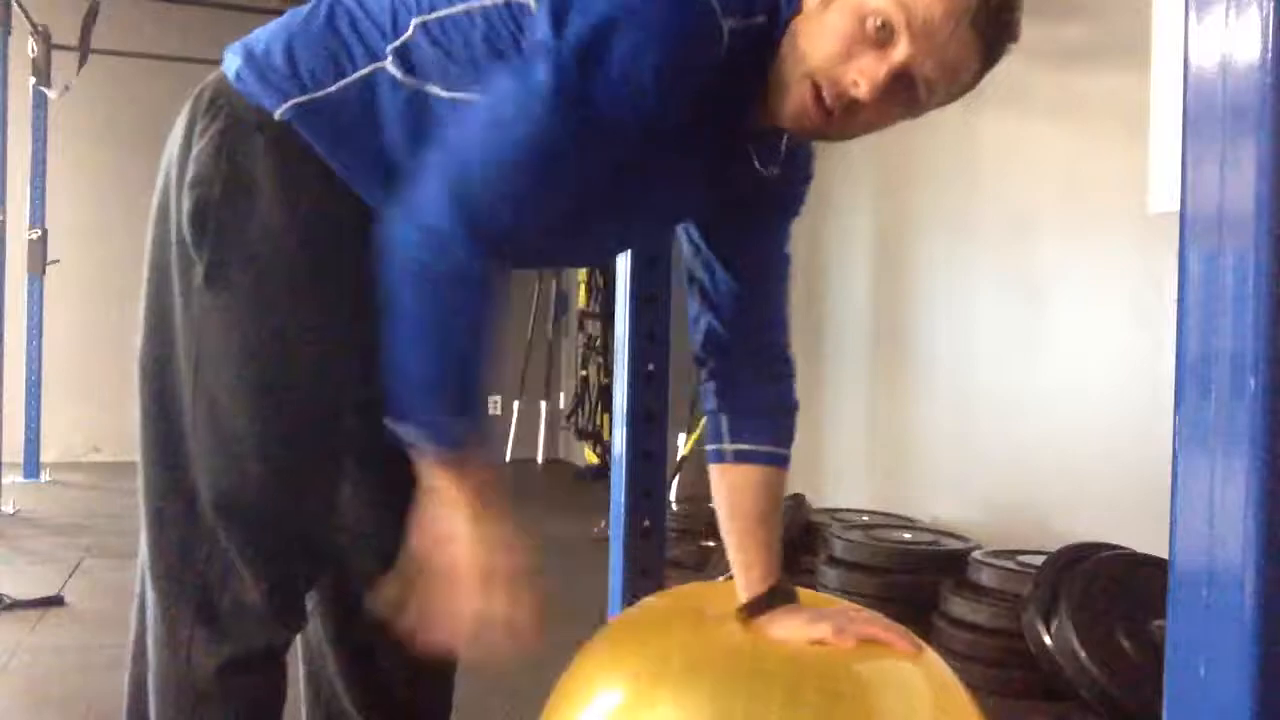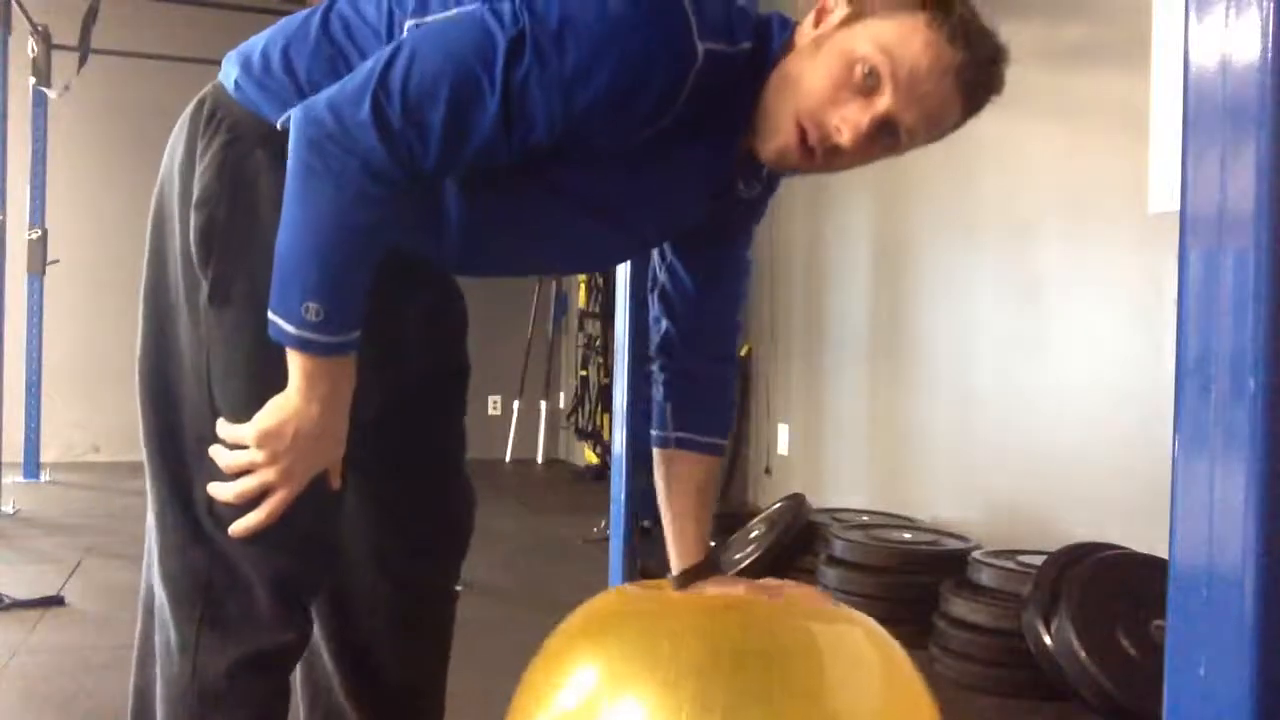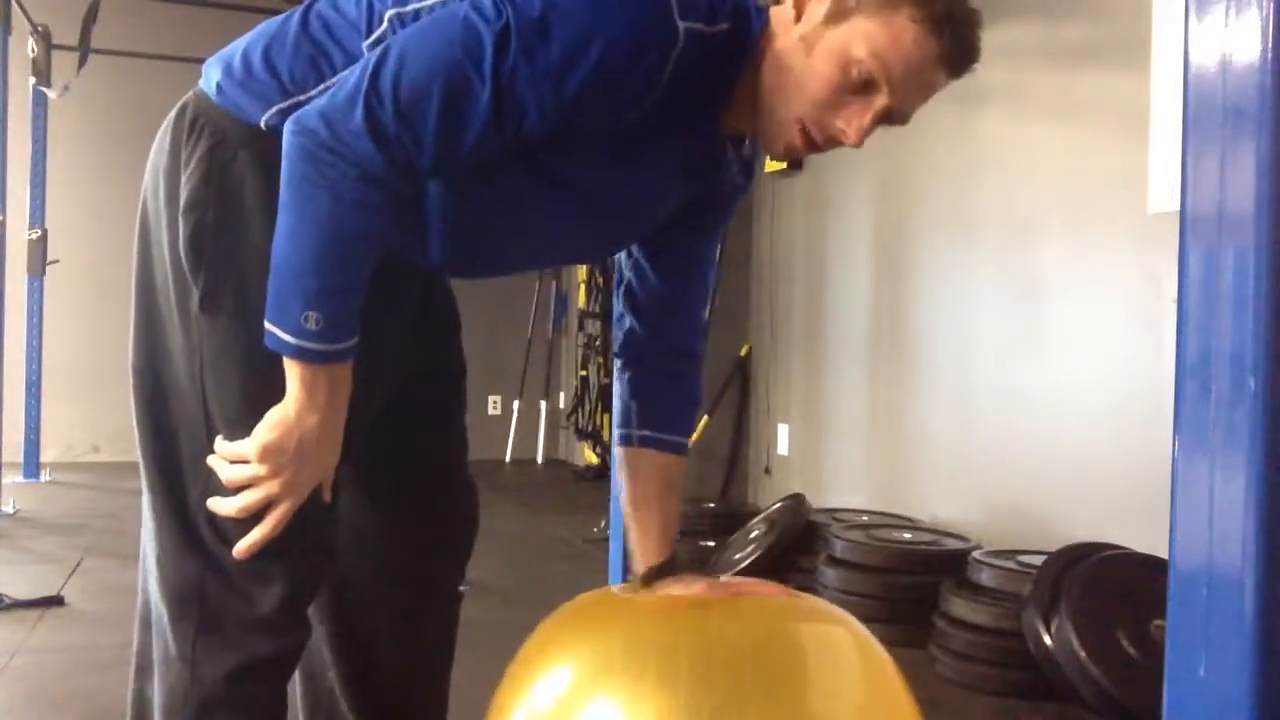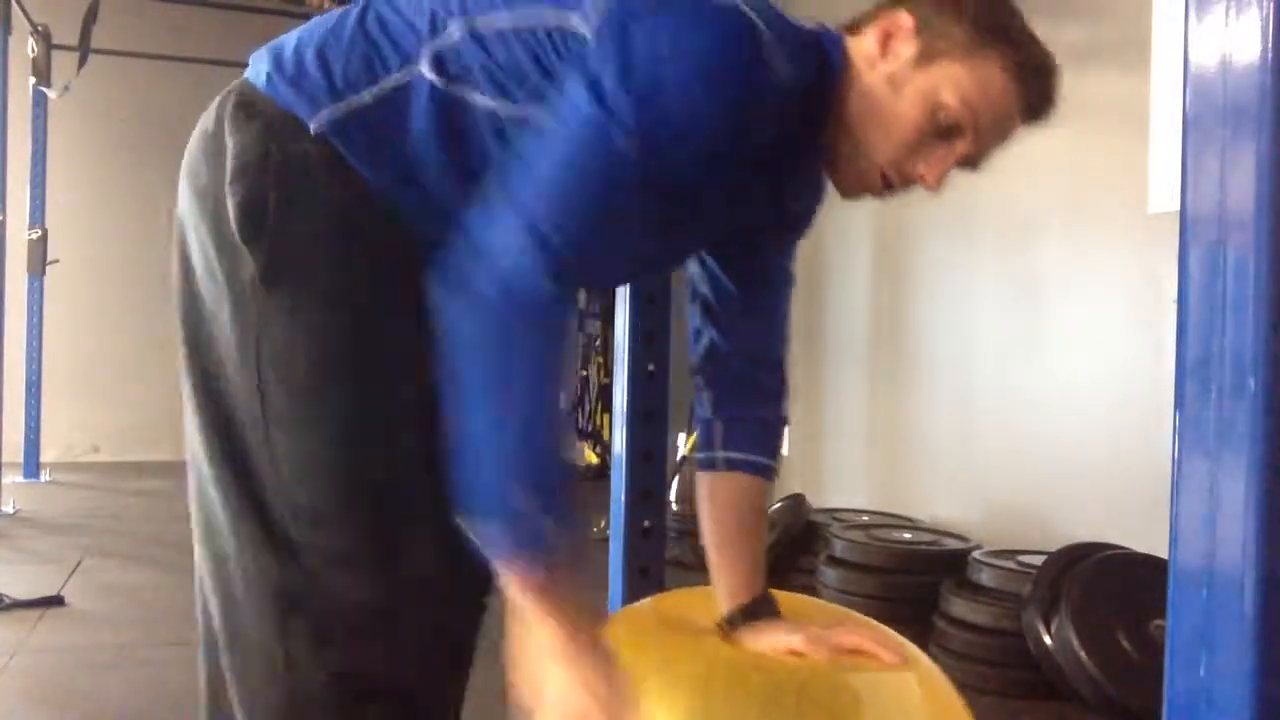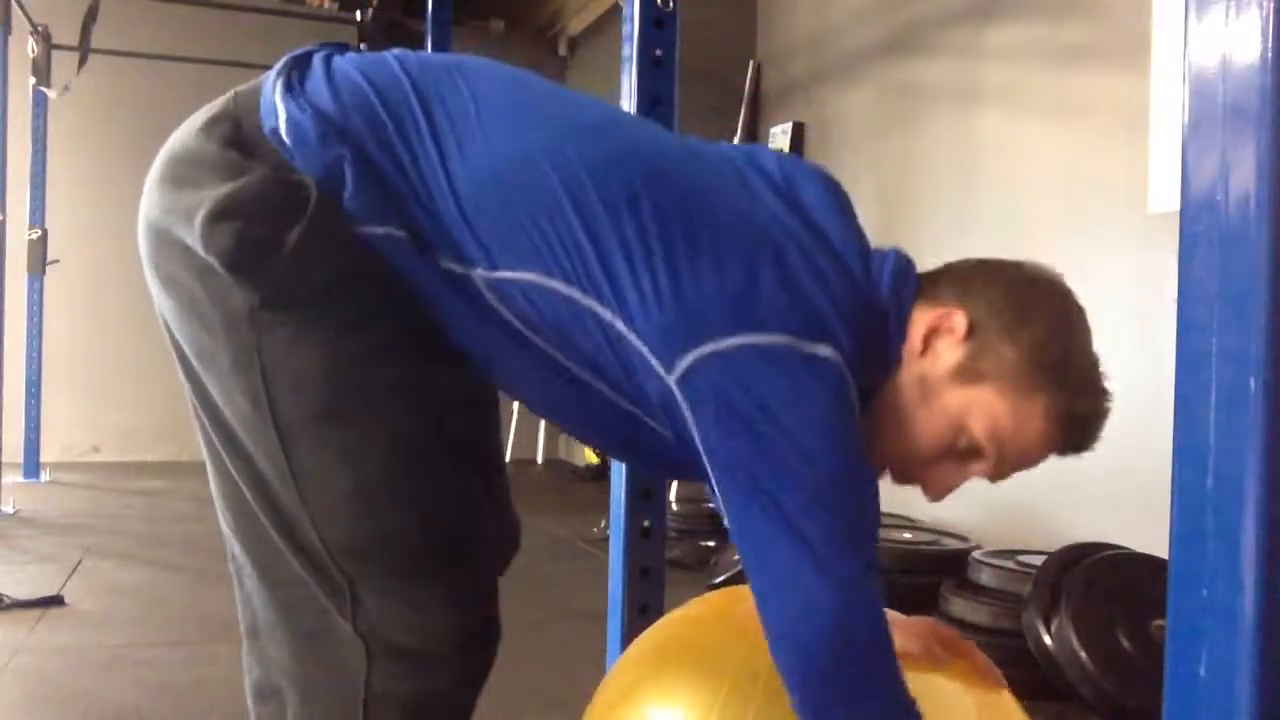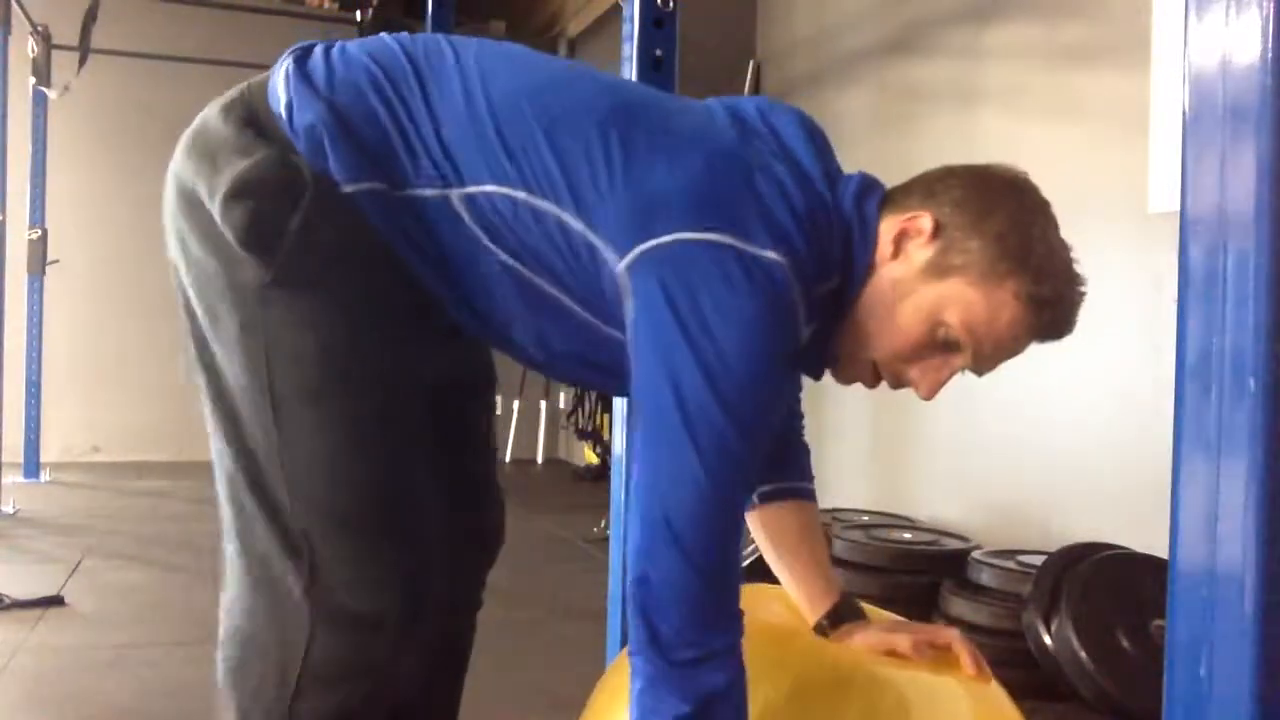
dt=0.7s
person 1, frame 1
left shoulder: (770, 158)
left elbow: (744, 355)
right elbow: (449, 224)
left wrist: (763, 598)
right wrist: (457, 488)
left hip: (397, 220)
right hip: (272, 153)
left knee: (403, 555)
right knee: (244, 556)
person 1, frame 2
left shoulder: (738, 176)
left elbow: (694, 356)
right elbow: (349, 136)
left wrist: (692, 578)
right wrist: (318, 394)
left hip: (392, 244)
right hip: (267, 161)
left knee: (409, 544)
right knee: (249, 560)
person 1, frame 3
left shoulder: (719, 159)
left elbow: (661, 346)
right elbow: (341, 141)
left wrist: (656, 571)
right wrist: (315, 403)
left hip: (385, 243)
right hip: (251, 166)
left knee: (412, 546)
right knee: (244, 565)
person 1, frame 4
left shoulder: (781, 172)
left elbow: (741, 380)
right elbow: (505, 292)
left wrist: (746, 610)
right wrist: (548, 610)
left hip: (400, 223)
right hip: (286, 166)
left knee: (440, 557)
right knee: (331, 576)
person 1, frame 5
left shoulder: (826, 256)
right shoulder: (784, 375)
left wrist: (853, 622)
left hip: (348, 209)
right hip: (260, 201)
left knee: (457, 561)
right knee: (400, 618)
person 1, frame 6
left shoulder: (805, 192)
right shoulder: (730, 285)
left elbow: (756, 440)
right elbow: (677, 604)
left wrist: (838, 618)
left hip: (391, 232)
right hip: (277, 183)
left knee: (446, 551)
right knee: (343, 591)
